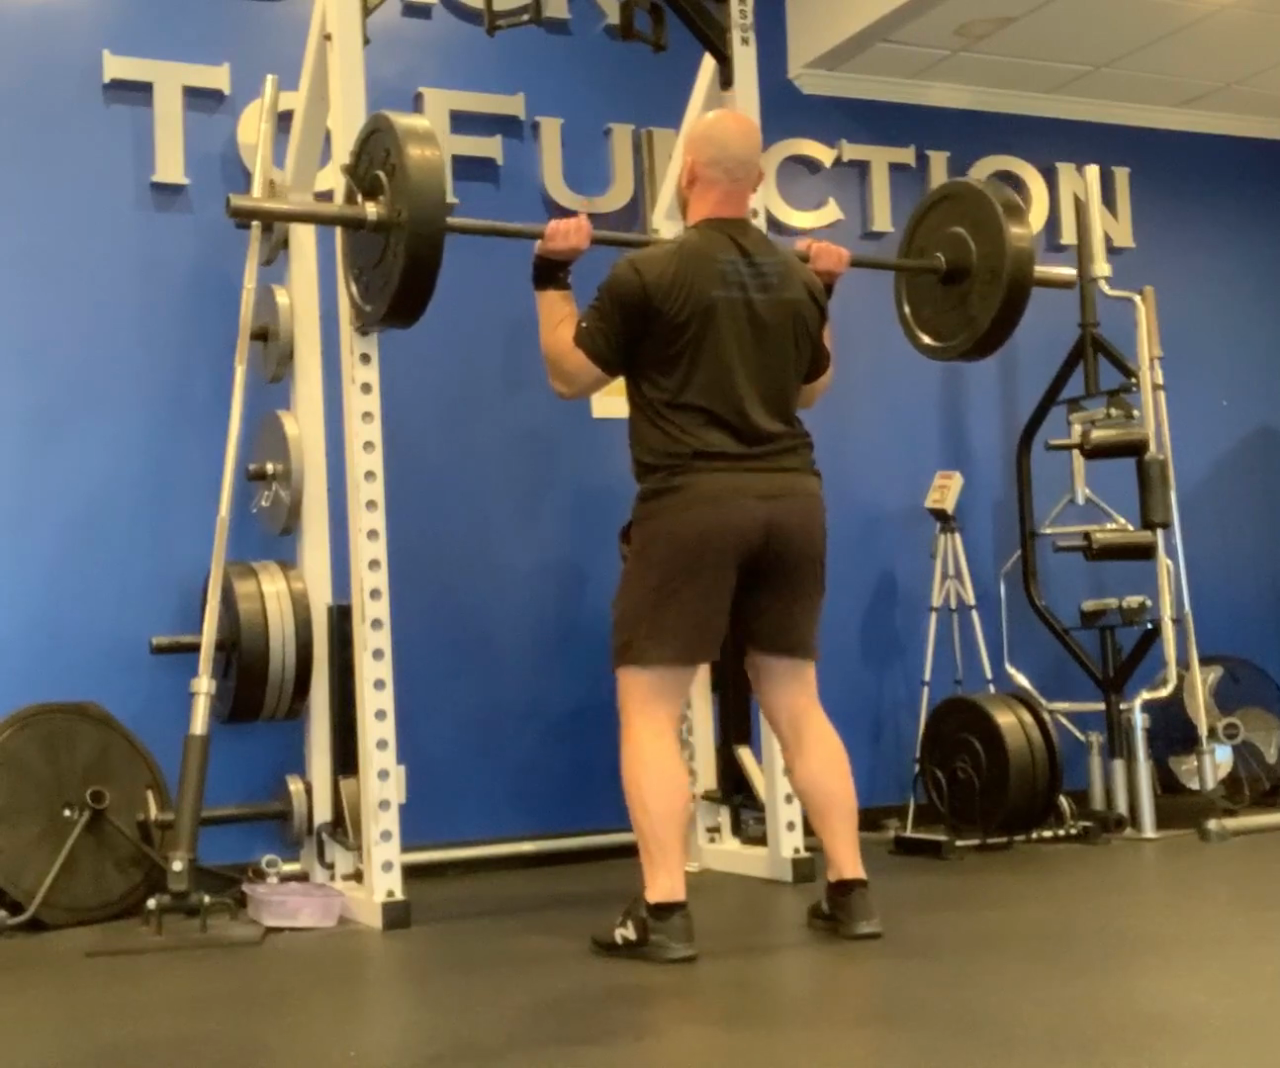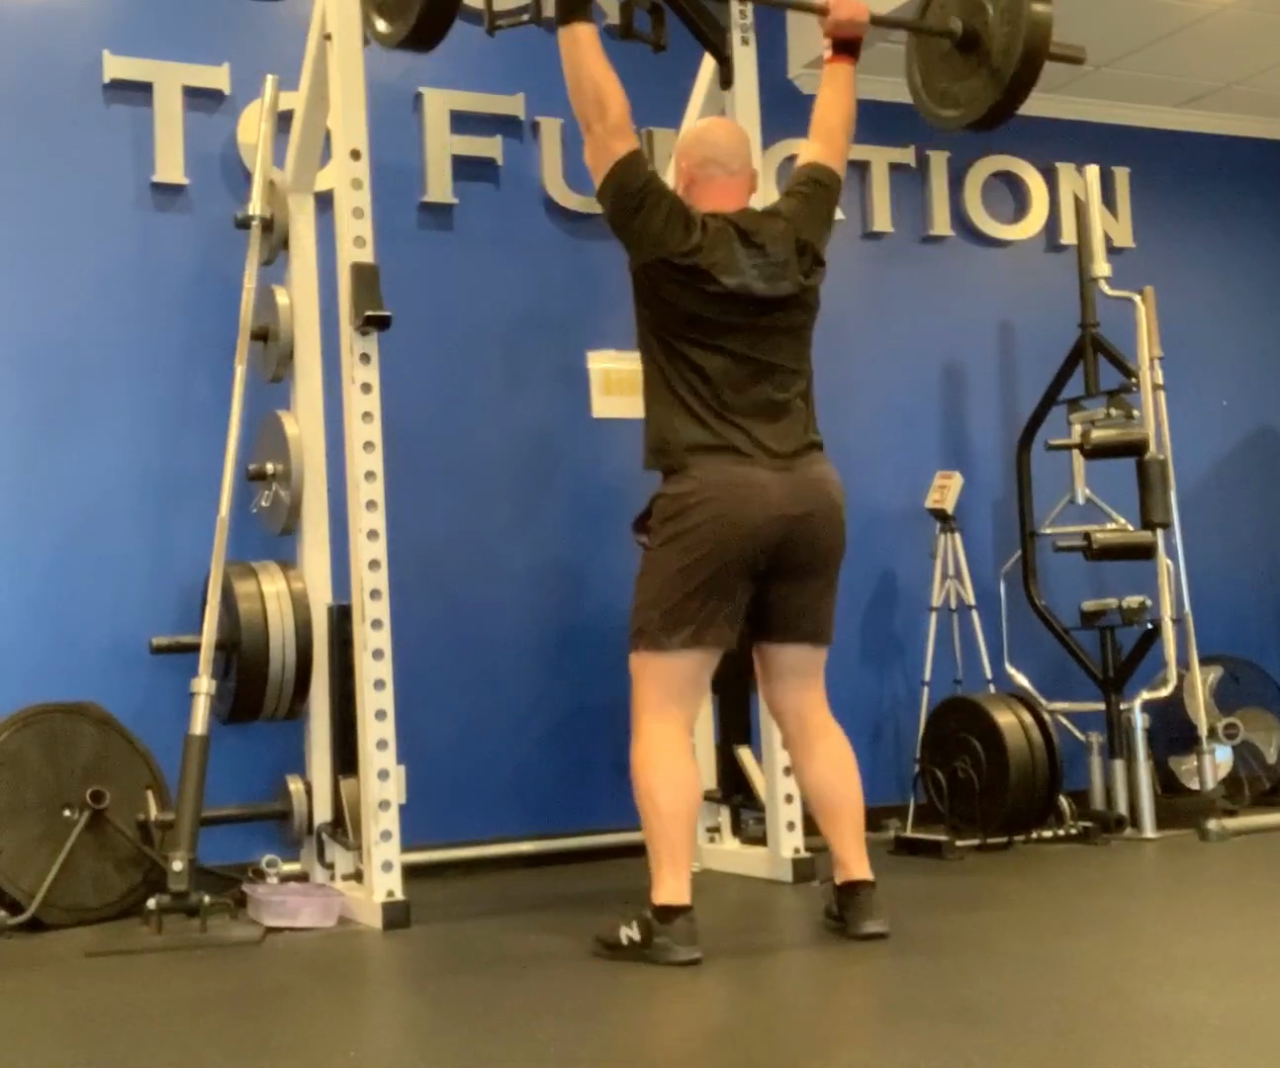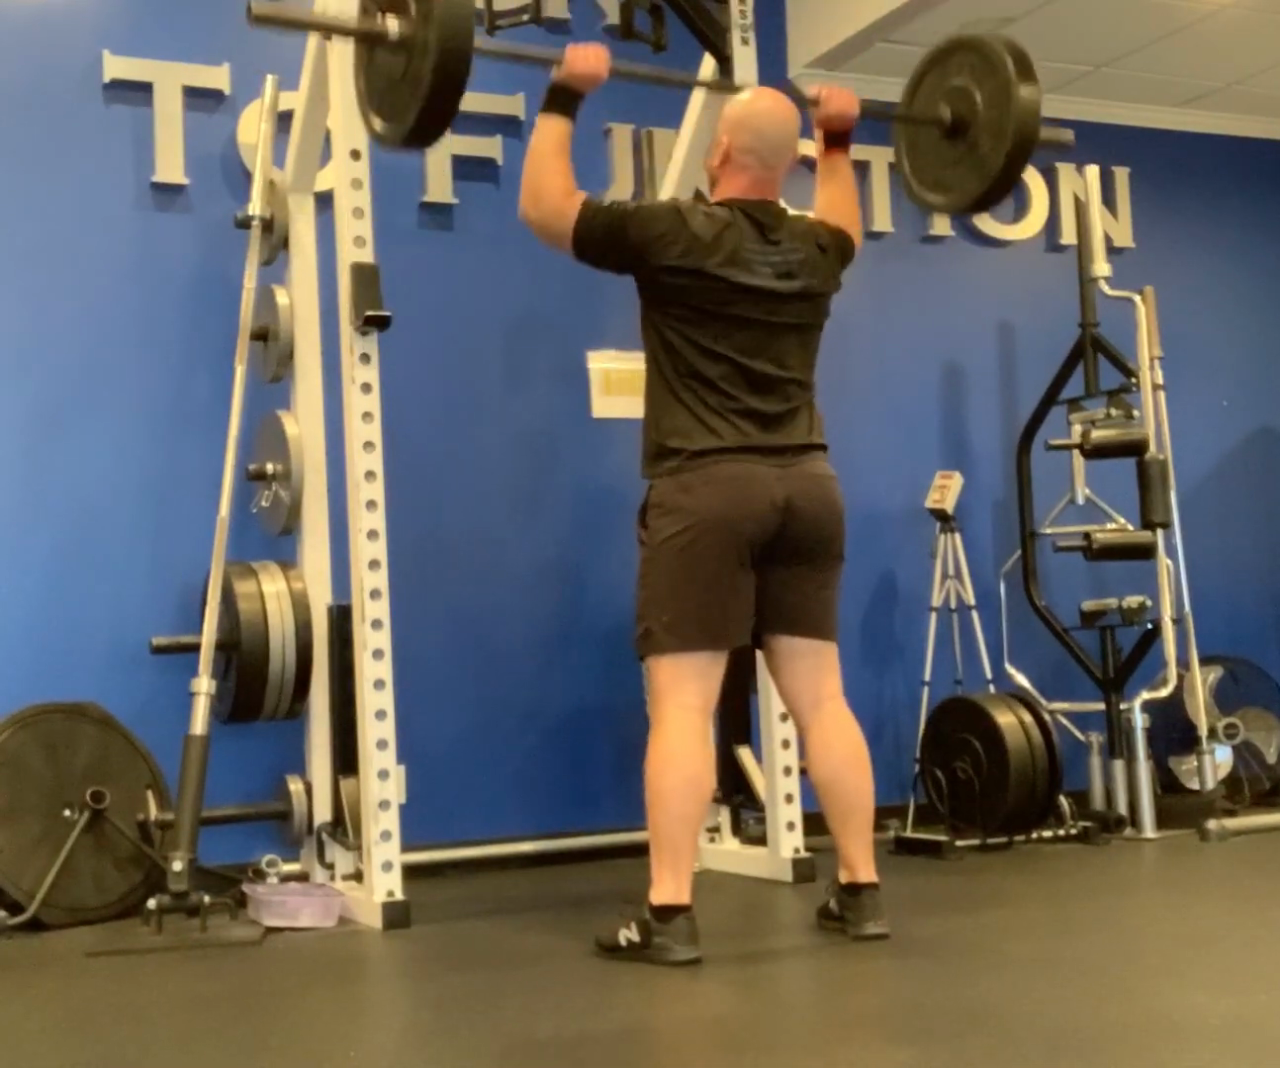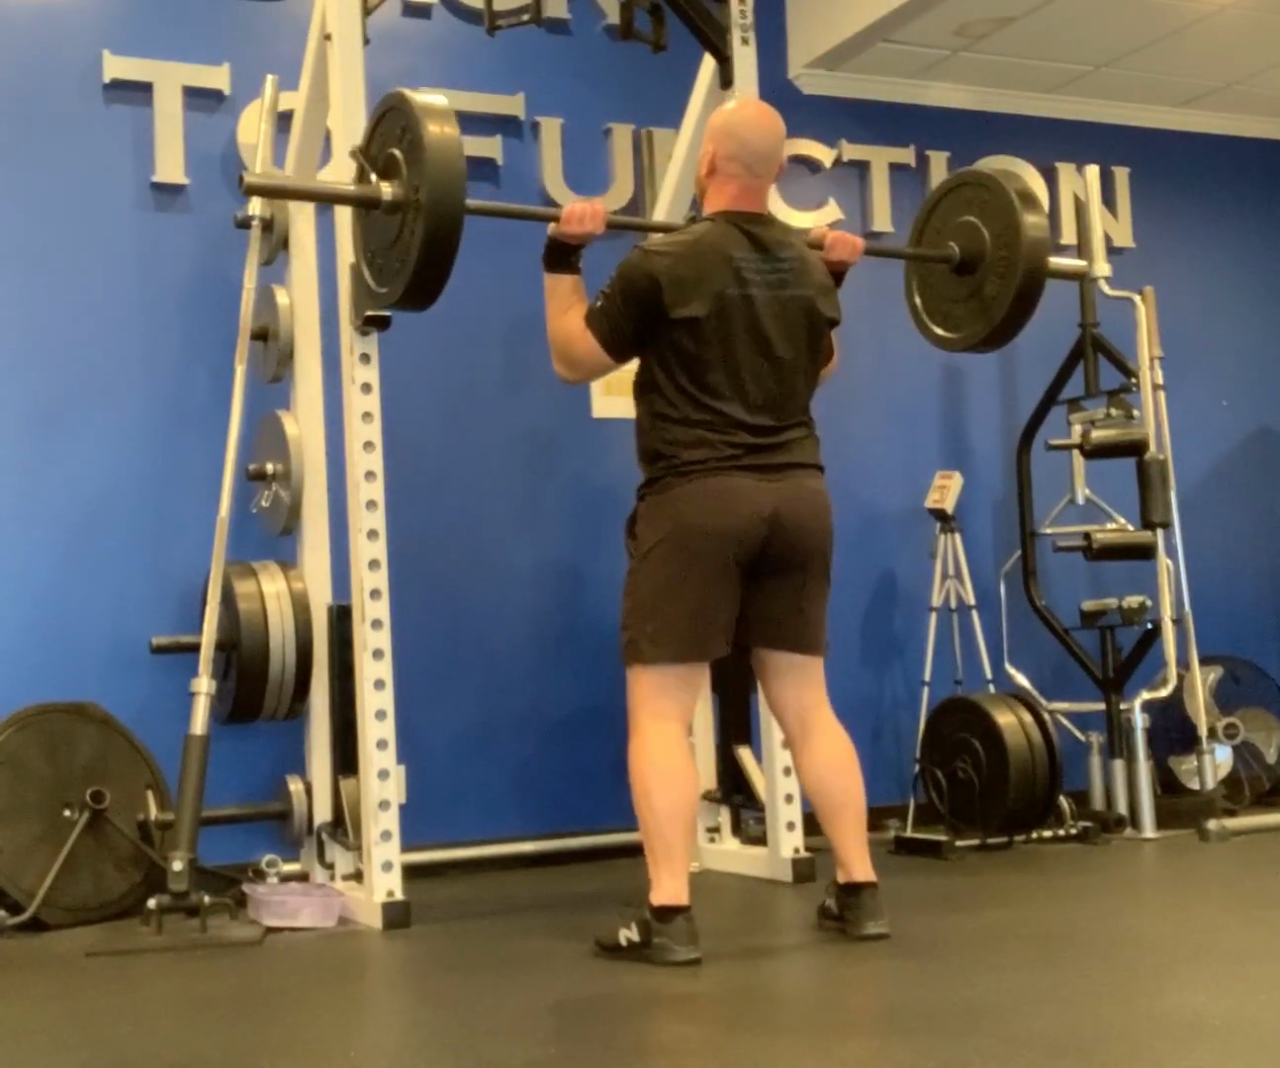
dt=1s
person 1, frame 1
left shoulder: (650, 273)
right shoulder: (797, 279)
left elbow: (570, 374)
left wrist: (552, 275)
left hip: (695, 507)
right hip: (794, 504)
left knee: (649, 711)
right knee: (796, 704)
left ankle: (664, 911)
right ankle: (850, 889)
person 1, frame 2
left shoulder: (666, 237)
right shoulder: (798, 236)
left elbow: (604, 124)
right elbow: (829, 139)
left hip: (713, 498)
right hip: (810, 496)
left knee: (662, 710)
right knee: (804, 709)
left ankle: (670, 915)
right ankle: (857, 890)
person 1, frame 3
left shoulder: (673, 234)
right shoulder: (813, 247)
left elbow: (543, 208)
right elbow: (847, 230)
left wrist: (564, 99)
right wrist: (839, 142)
left hip: (708, 489)
right hip: (808, 485)
left knee: (682, 701)
right knee: (820, 697)
left ankle: (670, 915)
right ankle: (860, 891)
person 1, frame 4
left shoulder: (663, 263)
right shoulder: (811, 270)
left elbow: (574, 357)
left wrist: (563, 255)
left hip: (700, 501)
right hip: (799, 497)
left knee: (660, 711)
right knee: (806, 703)
left ankle: (669, 914)
right ankle: (859, 889)
